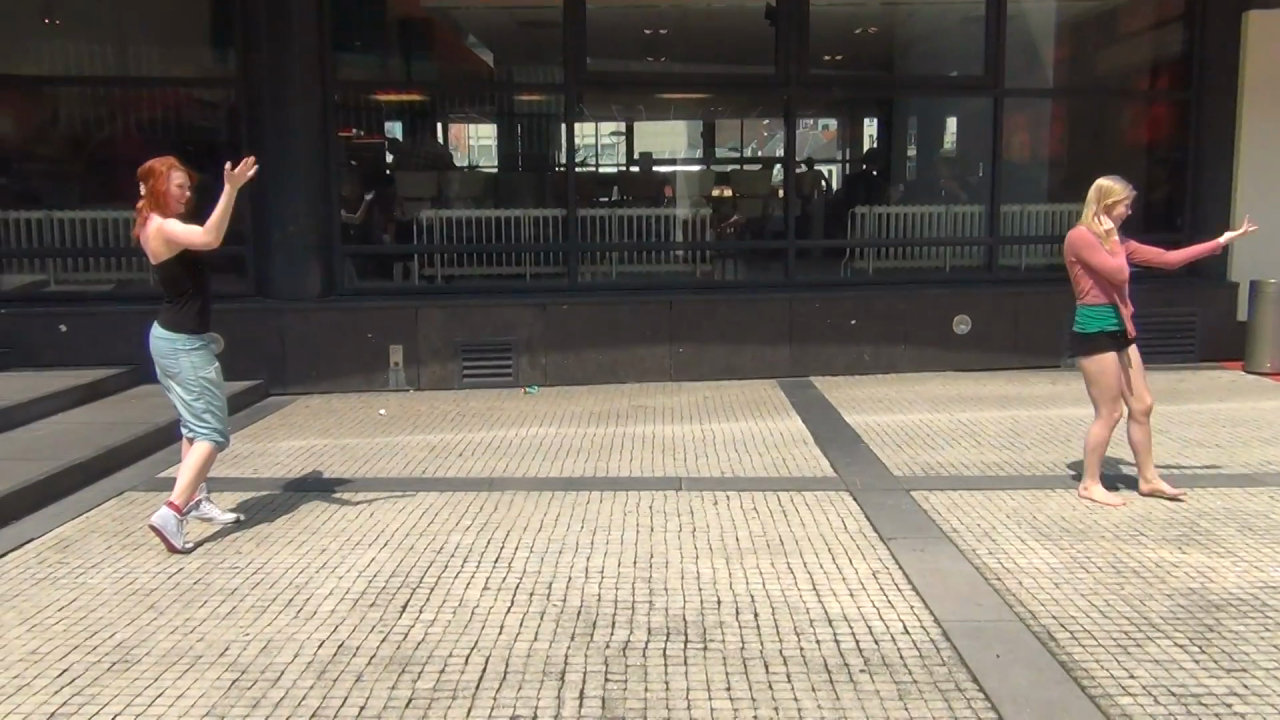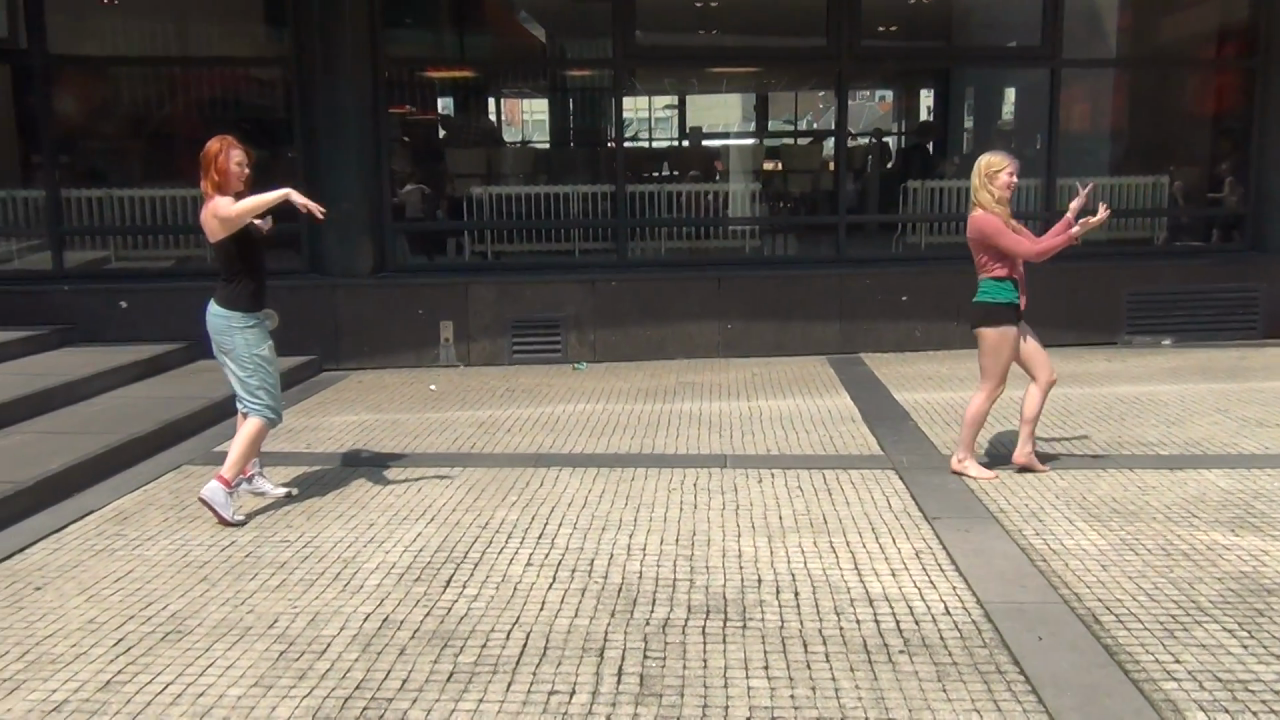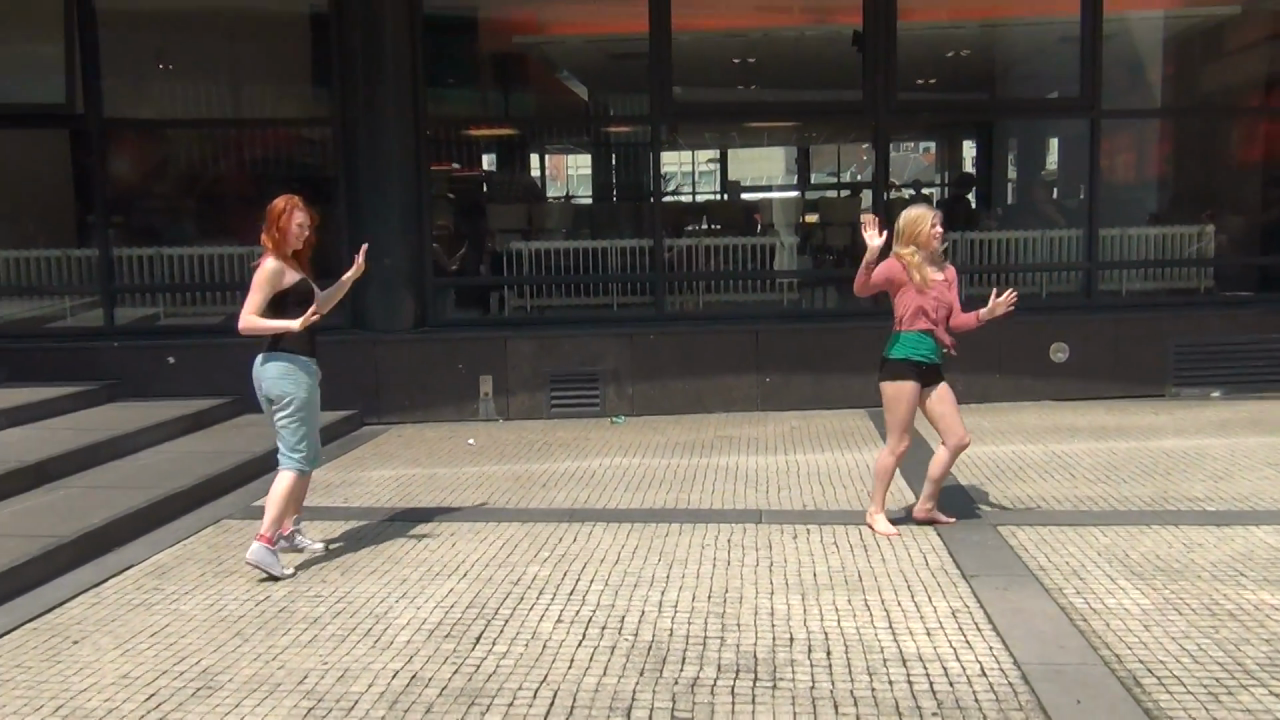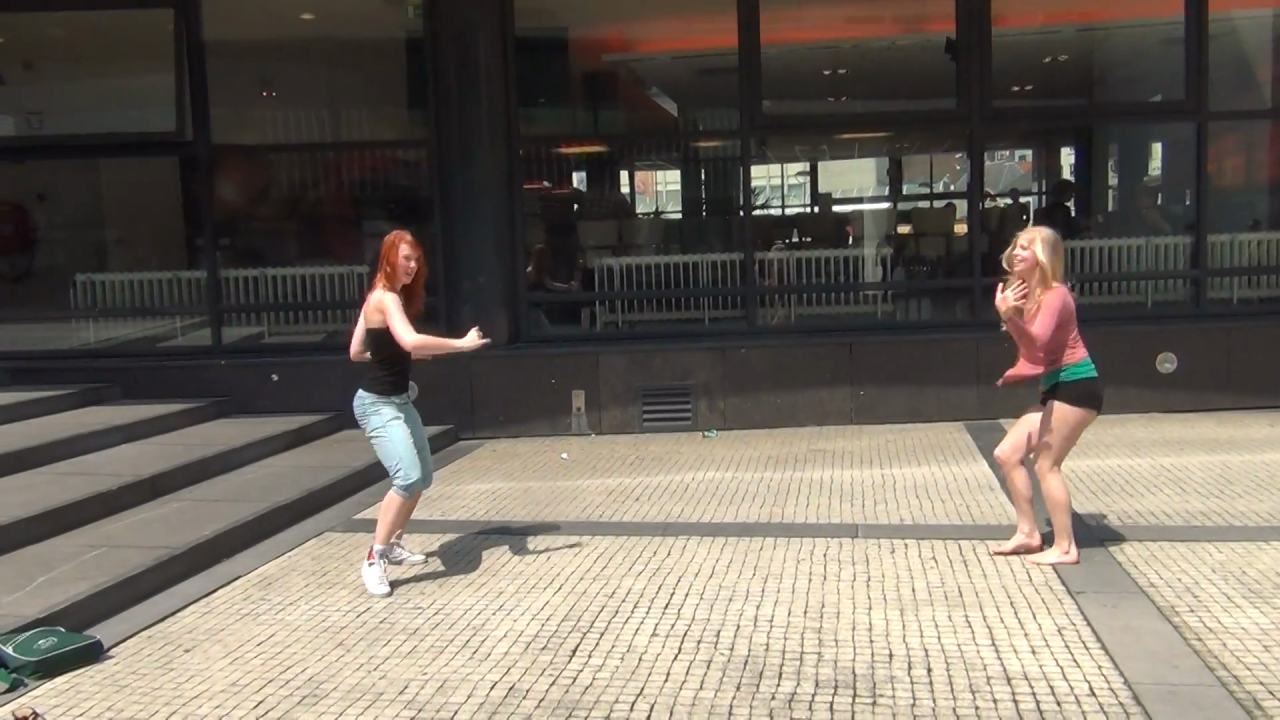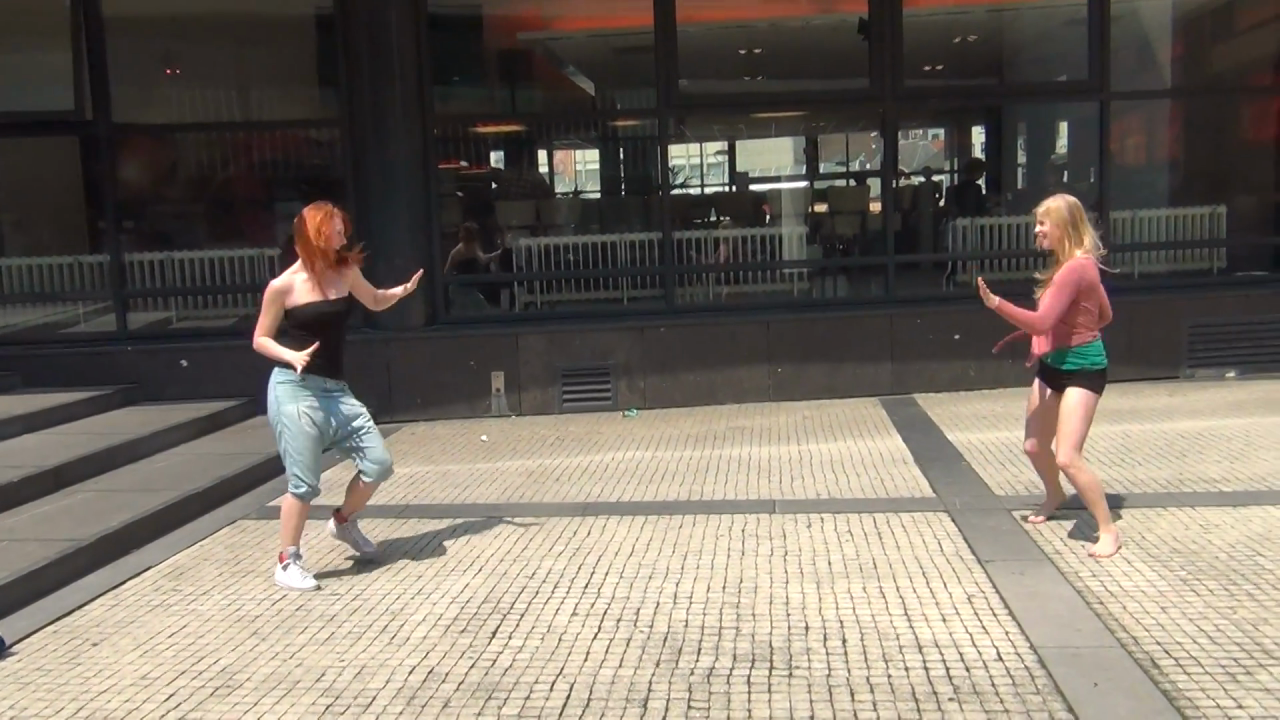
dt=1s
person 1, frame 1
left shoulder: (155, 226)
right shoulder: (165, 228)
right elbow: (211, 237)
right wrist: (230, 190)
left hip: (172, 337)
right hip: (185, 344)
left knee: (196, 425)
right knee: (212, 431)
left ankle: (196, 499)
right ankle: (172, 513)
person 1, frame 2
left shoulder: (217, 207)
right shoulder: (220, 205)
right elbow: (238, 211)
left wrist: (257, 225)
right wrist: (285, 194)
left hip: (230, 315)
right hip: (240, 320)
left knee: (251, 400)
right knee: (265, 407)
left ankle: (249, 473)
right ankle: (221, 486)
person 1, frame 3
left shoulder: (293, 263)
right shoulder: (271, 266)
left elbow: (312, 309)
right elbow: (246, 323)
left wrist: (347, 280)
right wrist: (294, 325)
left hip: (295, 370)
right hip: (283, 369)
left knee: (302, 459)
right knee: (296, 460)
left ankle: (287, 531)
right ankle: (263, 544)
person 1, frame 4
left shoulder: (383, 297)
right shoulder: (386, 300)
left elbow: (356, 352)
right elbow: (410, 342)
left wrist: (386, 356)
right wrist: (463, 344)
left hip: (395, 400)
right hip: (377, 405)
left knee: (417, 476)
right knee: (408, 476)
left ankle: (390, 544)
right ankle: (374, 559)
person 1, frame 5
left shoulder: (347, 268)
right shoulder: (282, 287)
left elbow: (373, 300)
right elbow: (260, 341)
left wrist: (402, 291)
right wrist: (291, 356)
left hip: (335, 390)
right hip: (294, 390)
left knee: (378, 462)
right knee: (303, 482)
left ankle: (345, 521)
right ankle: (287, 561)
person 2, frame 1
left shoulder: (1118, 242)
right shoulder: (1080, 237)
left elbow: (1170, 259)
right elbow: (1119, 273)
left wrist: (1222, 241)
right wrist: (1112, 238)
left hip: (1118, 330)
right hip: (1094, 331)
left knee: (1143, 405)
right knee: (1109, 412)
left ankle: (1148, 478)
right ankle: (1090, 484)
person 2, frame 2
left shoulder: (999, 217)
right shoulder: (983, 220)
left elbow: (1032, 248)
right elbow: (1034, 252)
left wrist: (1071, 215)
right wrist: (1077, 231)
left hip: (1008, 308)
right hip: (994, 307)
left knee: (1045, 376)
right knee: (991, 387)
left ankle: (1025, 451)
right ankle: (962, 458)
person 2, frame 3
left shoulder: (948, 272)
right shoulder: (899, 266)
left elbow: (956, 320)
right elbow: (861, 289)
left wrist: (987, 314)
right wrist: (871, 256)
left hip: (933, 365)
right hip: (903, 360)
left knee: (958, 439)
right knee: (898, 443)
left ankle: (925, 506)
right ankle: (875, 511)
person 2, frame 4
left shoulder: (1053, 298)
right shoulder: (1028, 294)
left elbow: (1036, 344)
left wrist: (1009, 317)
left hip: (1076, 389)
right hip: (1056, 390)
left knee: (1045, 465)
right knee: (1005, 455)
left ankle: (1065, 546)
right ankle: (1027, 533)
person 2, frame 5
left shoulder: (1076, 268)
right shoulder: (1077, 266)
left elbow: (1044, 321)
right elbow: (1105, 315)
left wrist: (996, 305)
left hip: (1082, 371)
right hip: (1054, 368)
left knee: (1068, 457)
right knee: (1035, 444)
left ankle: (1109, 531)
right ankle: (1051, 501)
